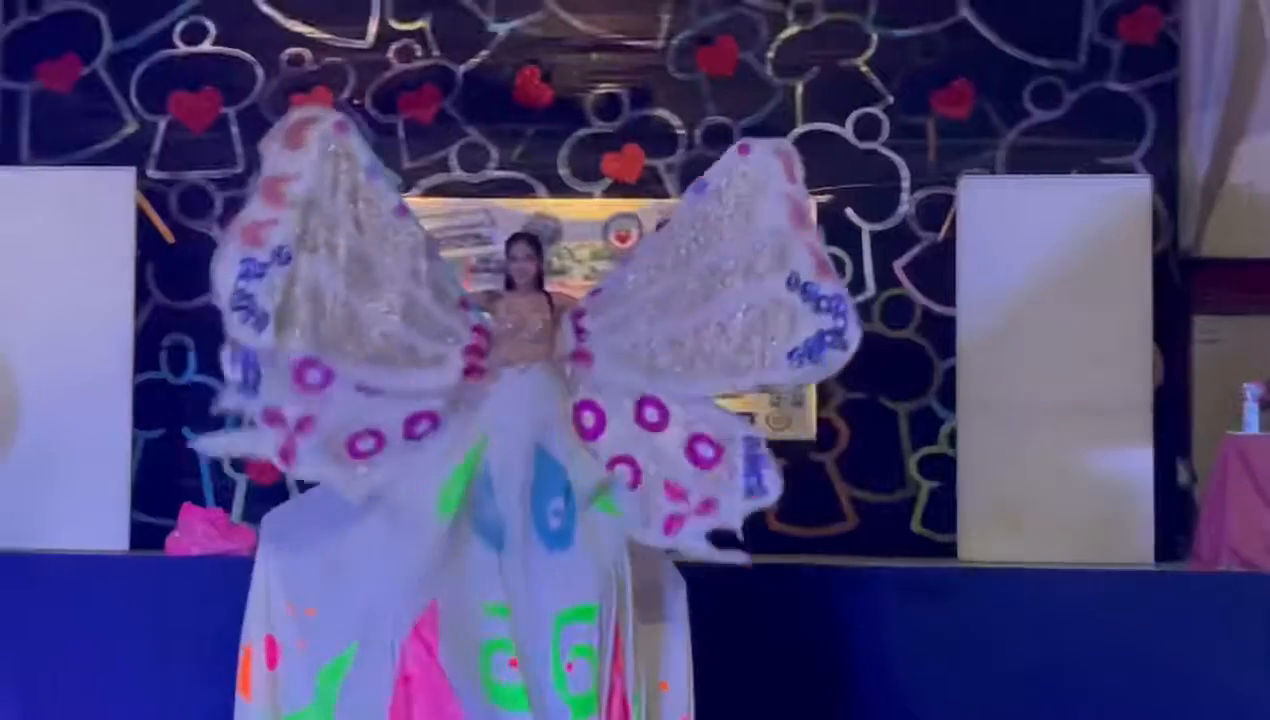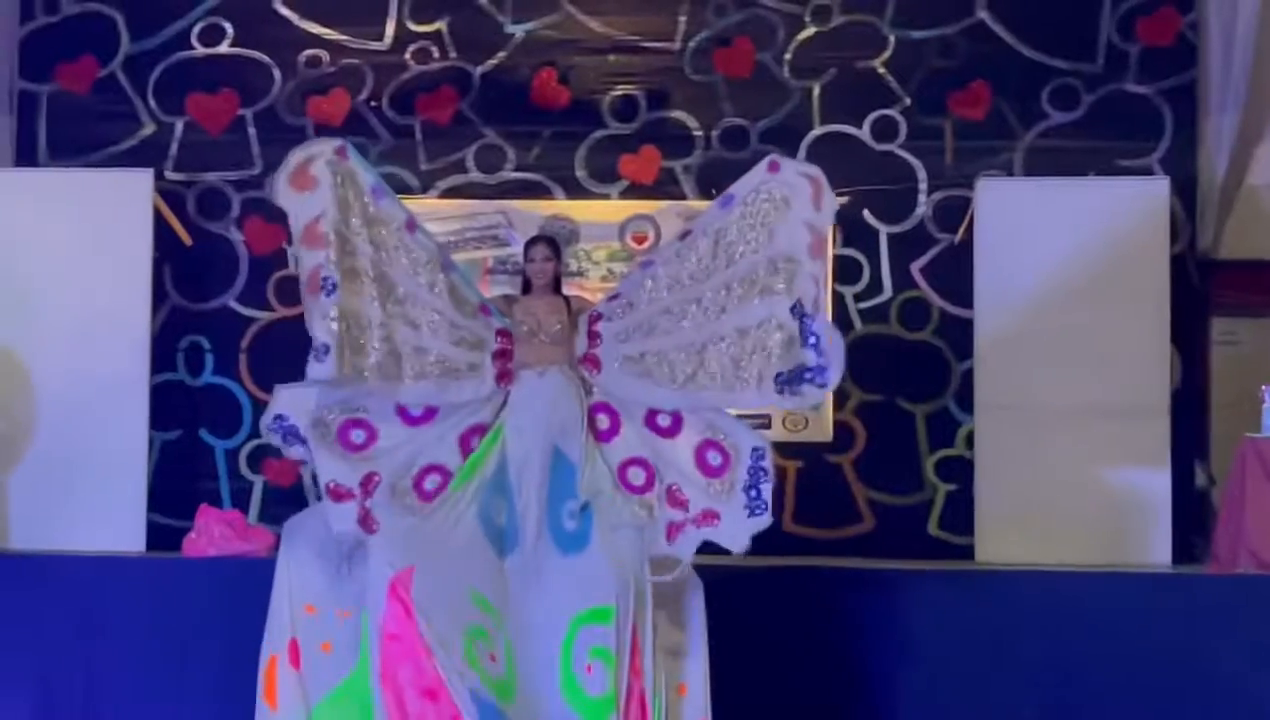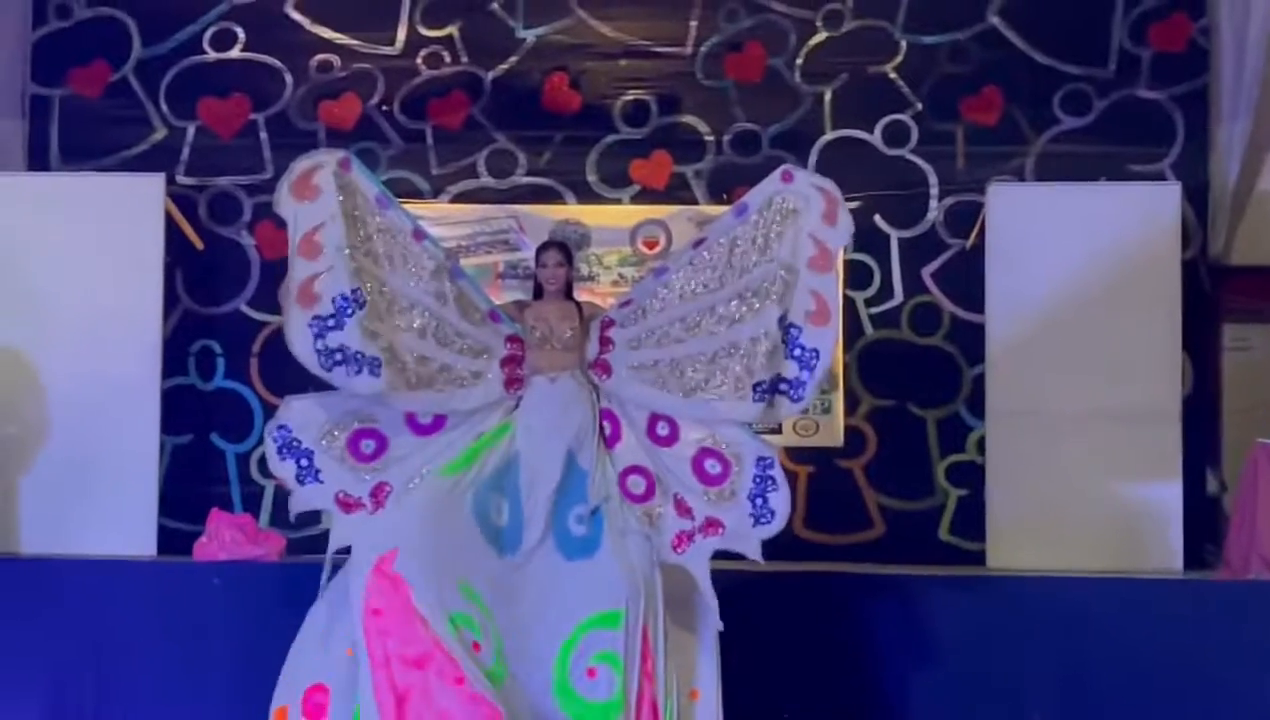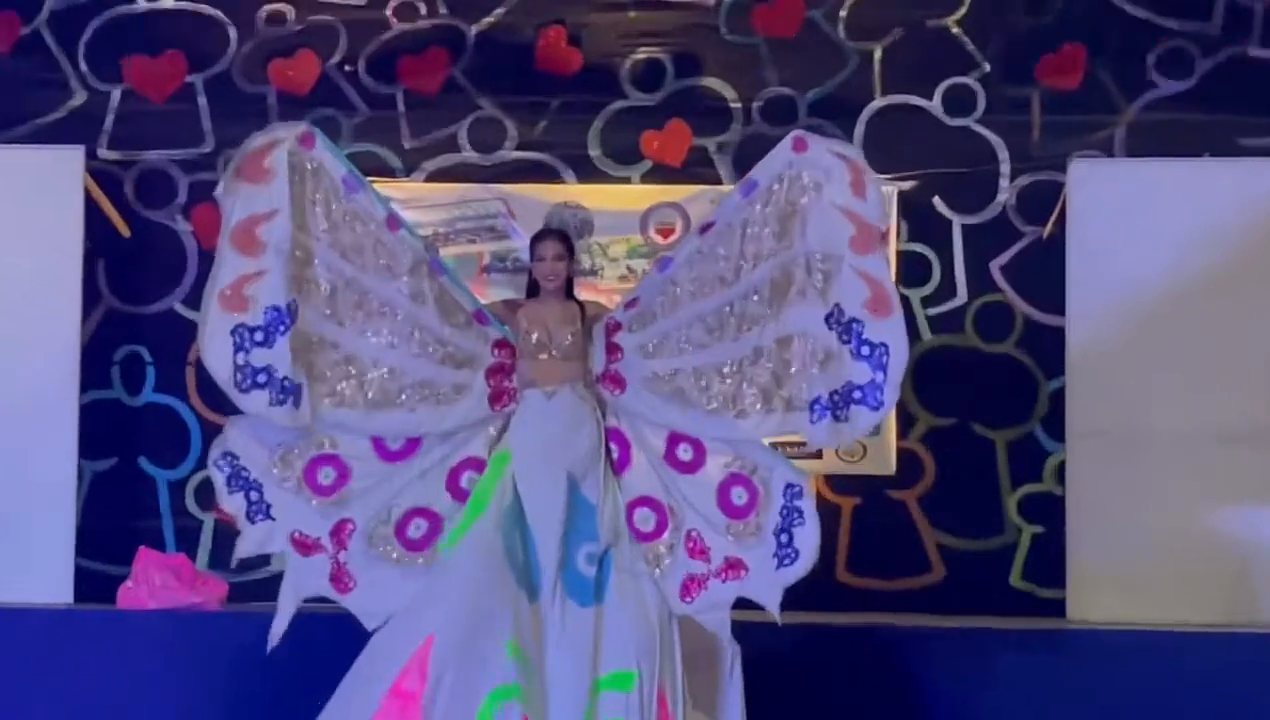
dt=0.4s
person 1, frame 1
left shoulder: (563, 306)
right shoulder: (484, 305)
left elbow: (635, 295)
right elbow: (420, 285)
left hip: (550, 418)
right hip: (497, 418)
left knee: (556, 535)
right knee: (492, 532)
person 1, frame 2
left shoulder: (582, 310)
right shoulder: (503, 309)
left elbow: (649, 301)
left hip: (569, 420)
right hip: (518, 419)
left knee: (574, 543)
right knee: (507, 534)
person 1, frame 3
left shoulder: (593, 315)
right shoulder: (515, 313)
left elbow: (661, 305)
left hip: (581, 423)
right hip: (528, 424)
left knee: (584, 548)
person 1, frame 4
left shoulder: (597, 317)
right shoulder: (505, 316)
left elbow: (672, 297)
right elbow: (425, 294)
left hip: (585, 445)
right hip: (521, 446)
left knee: (587, 577)
right knee: (510, 569)
